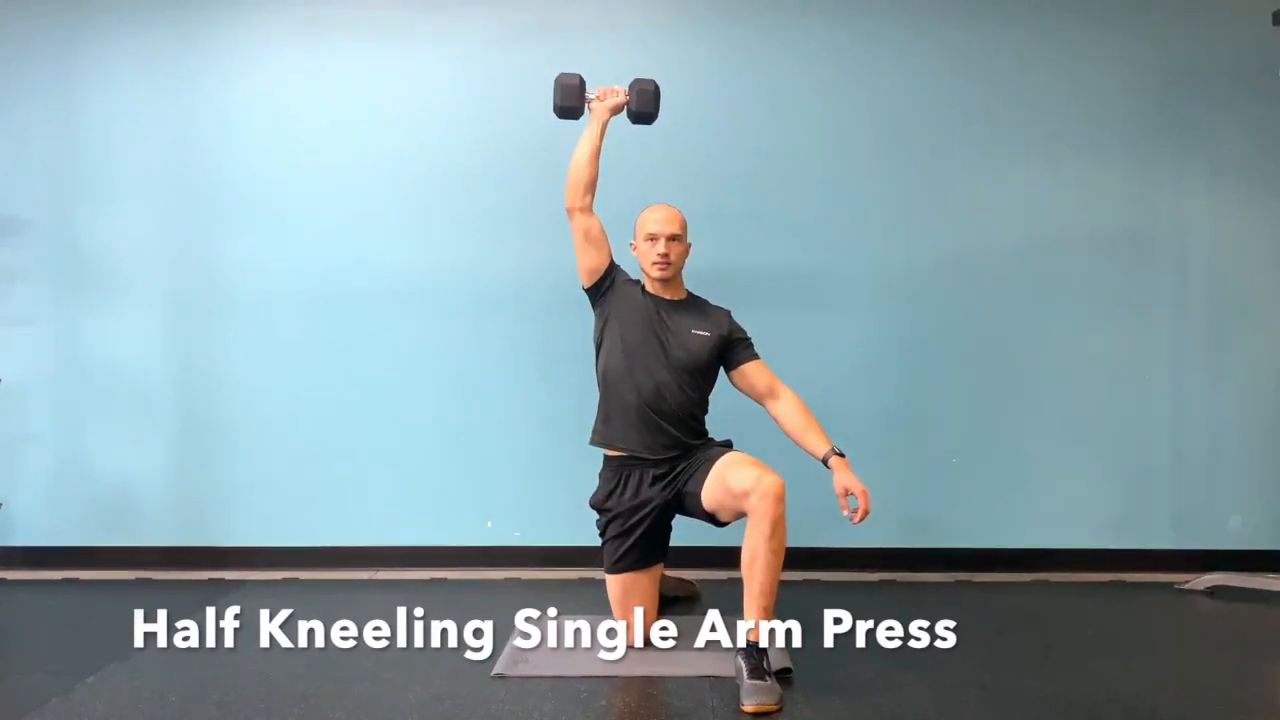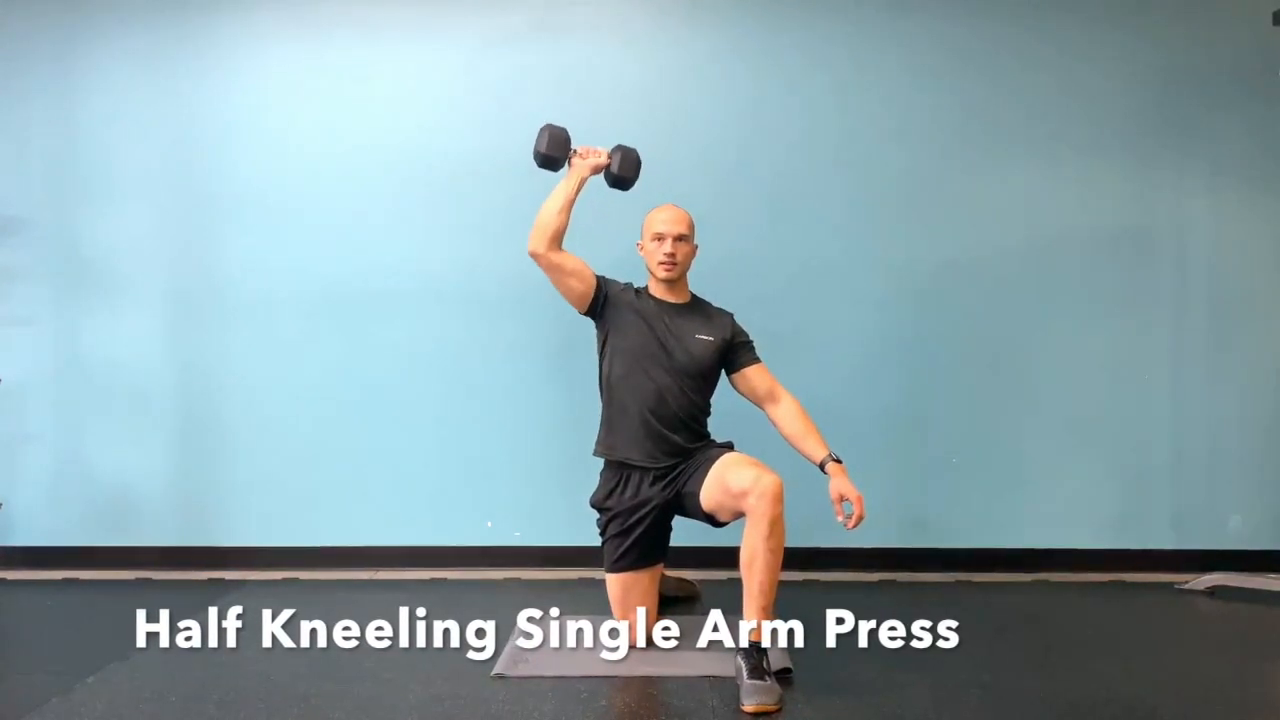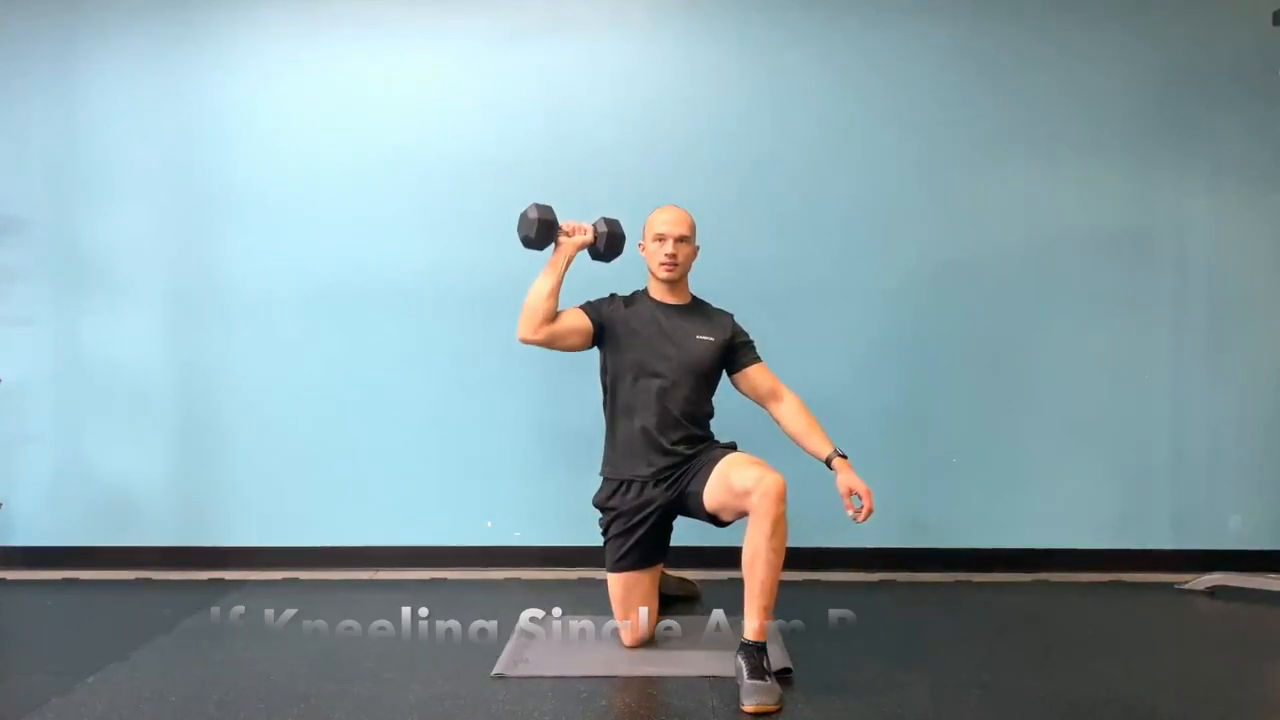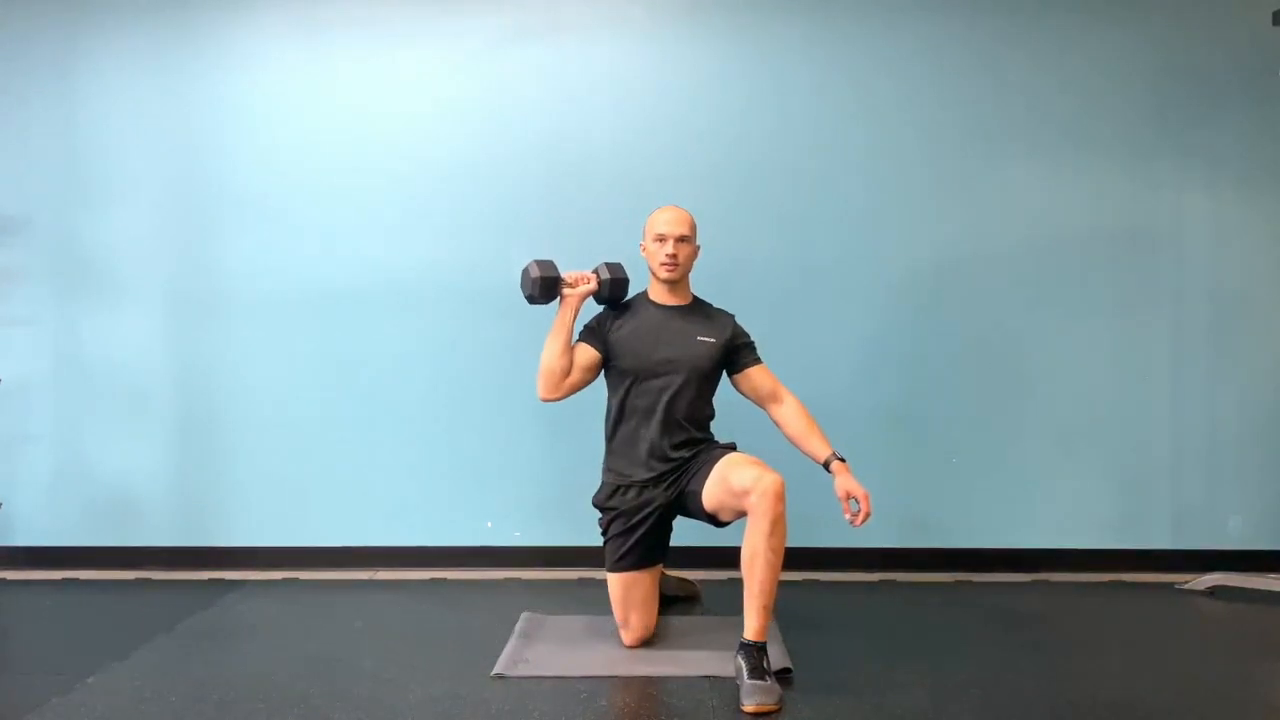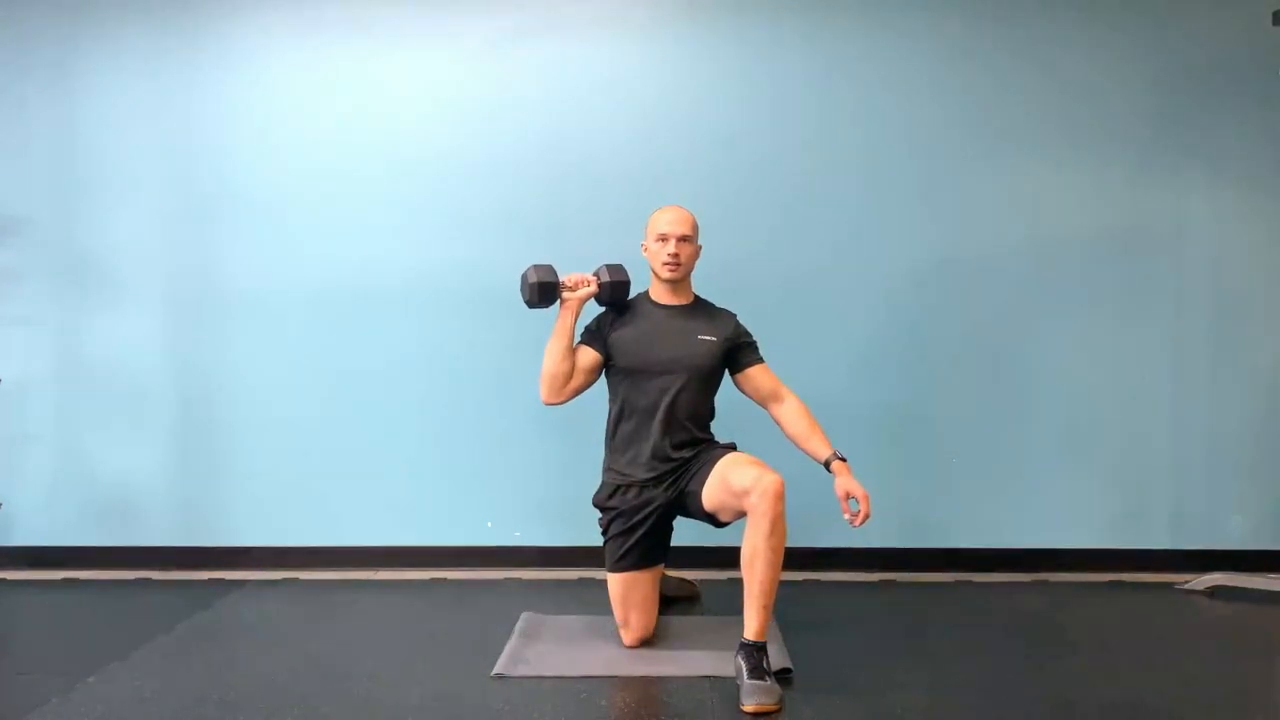
dt=0.4s
person 1, frame 1
left shoulder: (717, 323)
right shoulder: (612, 295)
left elbow: (774, 395)
right elbow: (578, 205)
left wrist: (835, 460)
right wrist: (600, 119)
left hip: (693, 463)
right hip: (627, 477)
left knee: (767, 488)
right knee: (635, 636)
left ankle: (753, 651)
right ankle: (660, 579)
person 1, frame 2
left shoulder: (719, 325)
right shoulder: (614, 304)
left elbow: (775, 398)
right elbow: (542, 248)
left wrist: (832, 465)
right wrist: (579, 175)
left hip: (694, 465)
right hip: (628, 479)
left knee: (766, 487)
right knee: (633, 634)
left ankle: (752, 650)
right ankle: (657, 578)
person 1, frame 3
left shoulder: (721, 326)
right shoulder: (614, 314)
left elbow: (777, 398)
right elbow: (532, 330)
left wrist: (837, 462)
right wrist: (565, 253)
left hip: (697, 465)
right hip: (631, 483)
left knee: (769, 487)
right knee: (634, 635)
left ankle: (752, 650)
right ankle: (654, 577)
person 1, frame 4
left shoulder: (721, 327)
right shoulder: (614, 321)
left elbow: (777, 399)
right elbow: (551, 388)
left wrist: (836, 465)
right wrist: (569, 307)
left hip: (696, 464)
right hip: (631, 482)
left knee: (767, 487)
right knee: (634, 636)
left ankle: (752, 651)
right ankle: (652, 578)
person 1, frame 5
left shoulder: (722, 326)
right shoulder: (614, 321)
left elbow: (778, 399)
right elbow: (553, 392)
left wrist: (837, 464)
right wrist: (569, 311)
left hip: (697, 465)
right hip: (631, 482)
left knee: (766, 487)
right knee: (634, 635)
left ankle: (752, 651)
right ankle: (652, 578)
